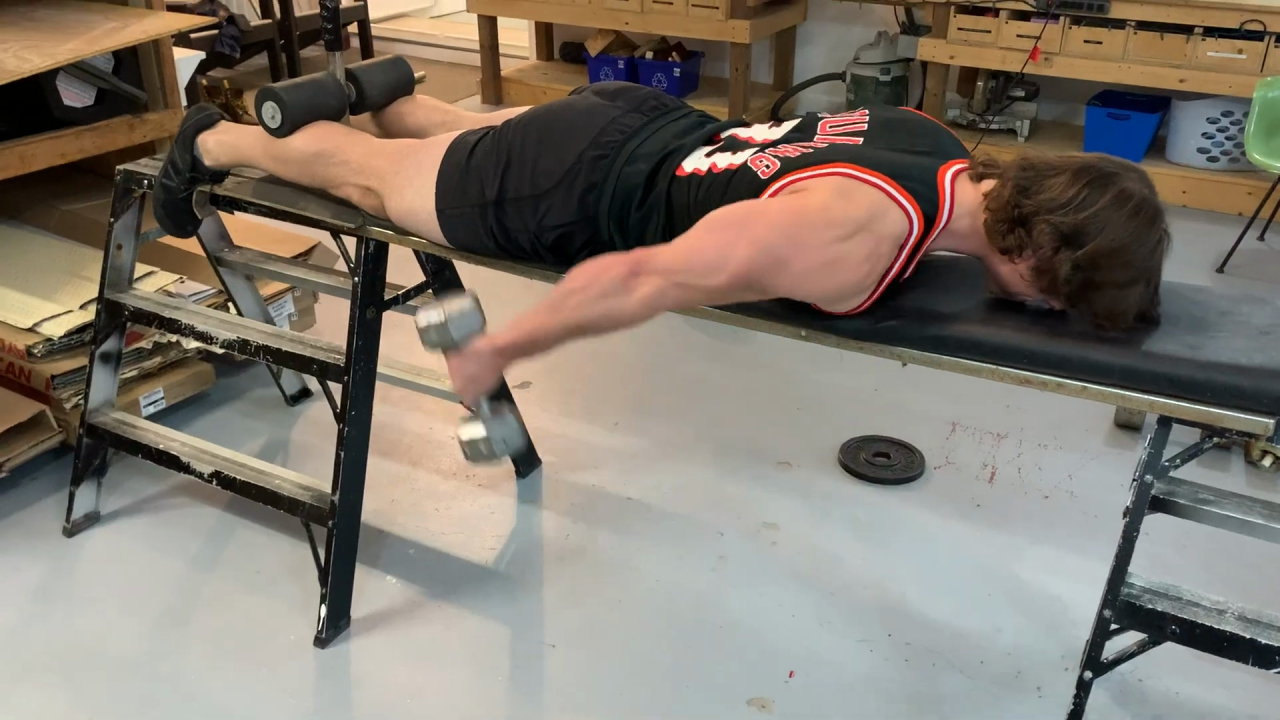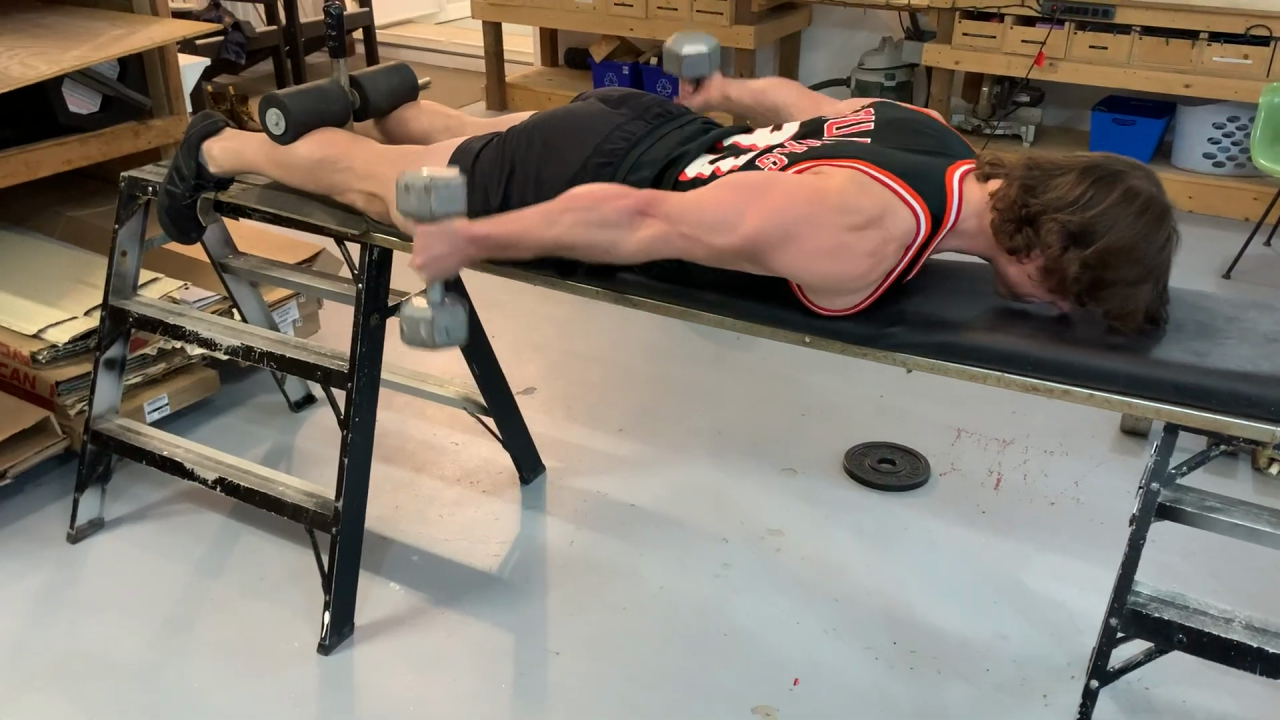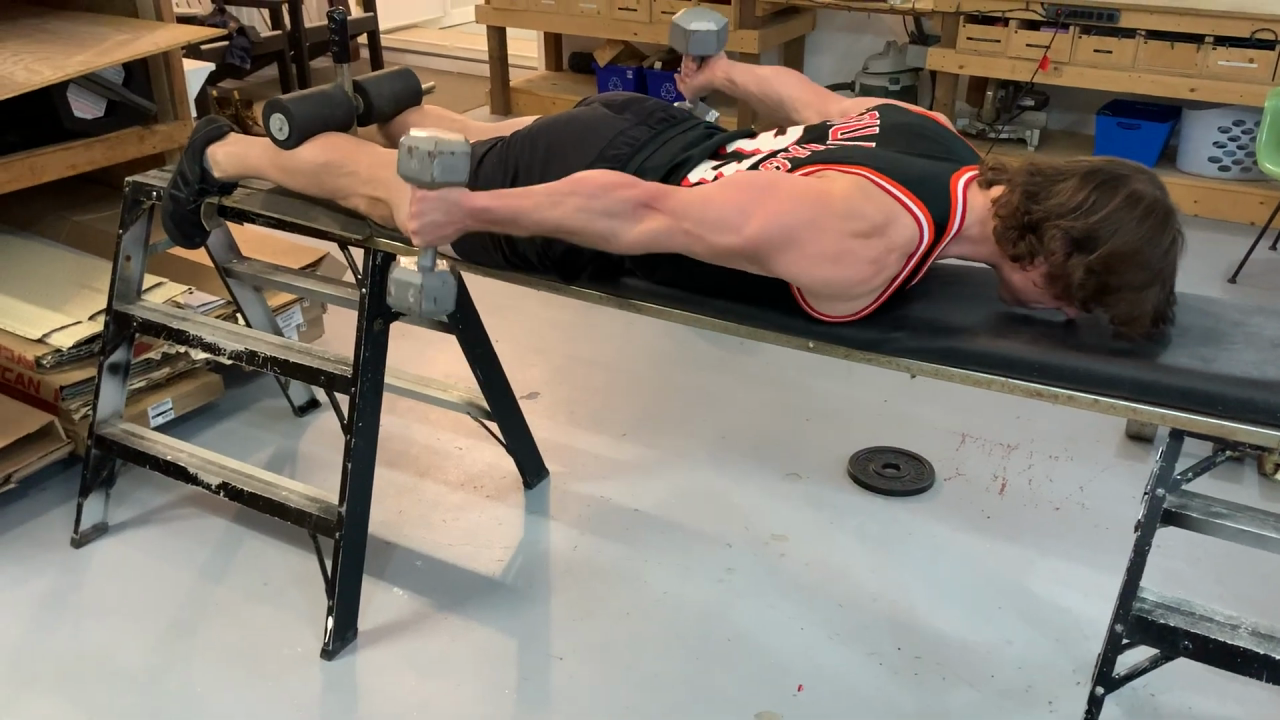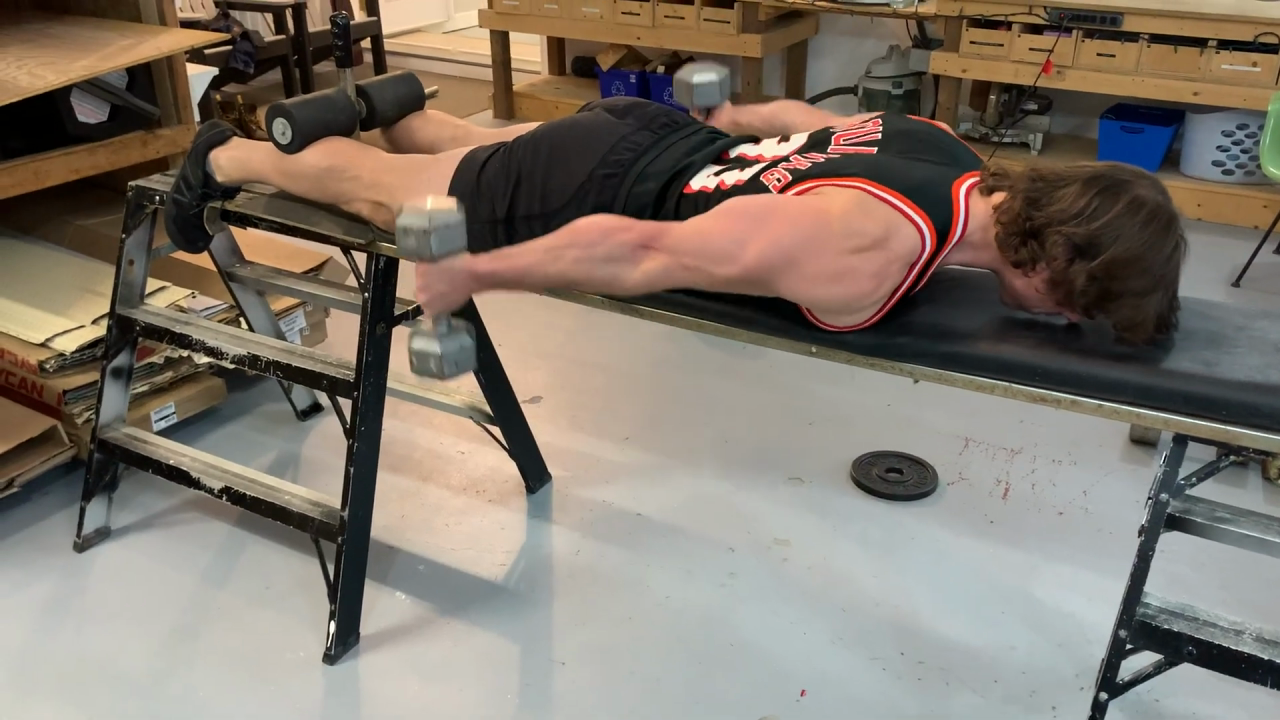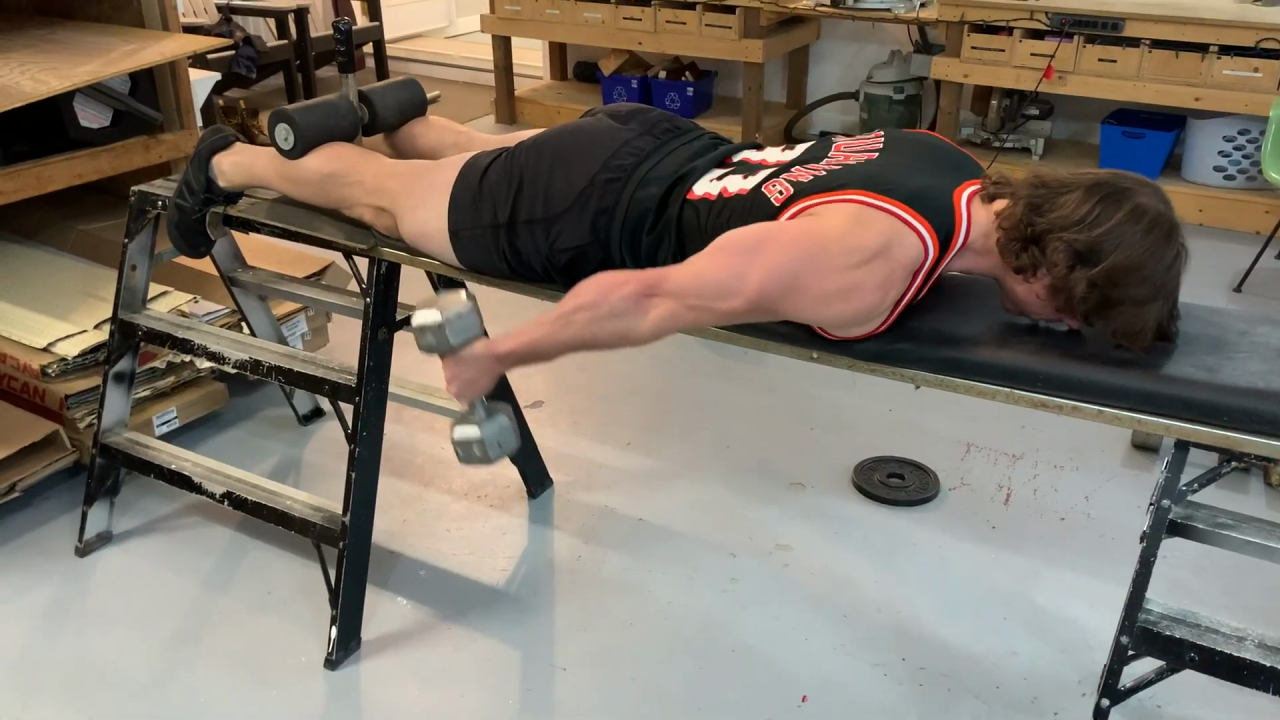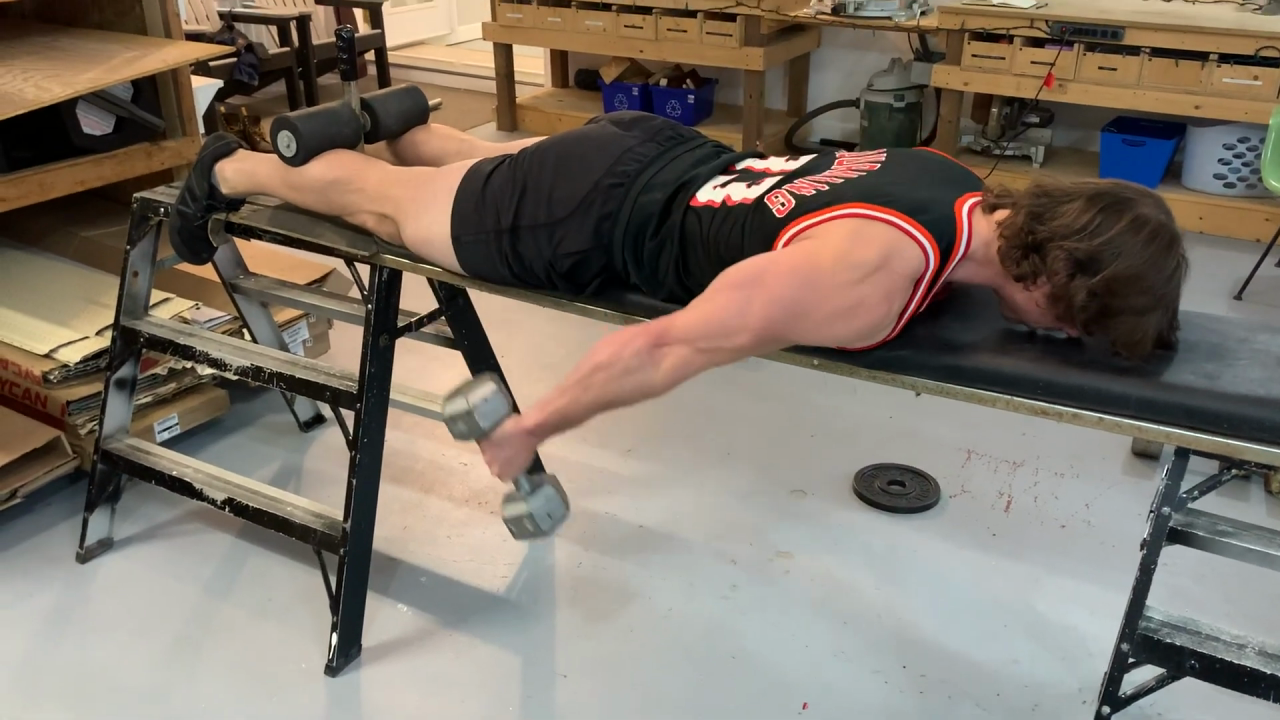
dt=0.2s
person 1, frame 1
left shoulder: (936, 150)
right shoulder: (858, 244)
right elbow: (639, 278)
right wrist: (494, 351)
left hip: (635, 127)
right hip: (575, 193)
left knee: (451, 129)
right knee: (372, 179)
right ankle: (212, 143)
person 1, frame 2
left shoulder: (938, 143)
right shoulder: (862, 241)
left elbow: (790, 100)
right elbow: (636, 222)
left wrist: (717, 88)
right wrist: (466, 240)
left hip: (637, 128)
right hip: (585, 180)
left knee: (460, 136)
right knee: (377, 184)
left ankle: (374, 102)
right ankle: (219, 150)
person 1, frame 3
left shoulder: (937, 141)
right shoulder: (865, 247)
left elbow: (793, 89)
right elbow: (637, 215)
left wrist: (723, 70)
right wrist: (465, 212)
left hip: (643, 133)
right hip: (602, 169)
left knee: (468, 142)
right knee: (384, 191)
left ankle: (380, 106)
right ankle: (225, 156)
person 1, frame 4
left shoulder: (947, 153)
right shoulder: (866, 258)
right elbow: (635, 249)
right wrist: (465, 273)
left hip: (640, 138)
right hip: (587, 196)
left knee: (468, 145)
right knee: (385, 192)
left ankle: (381, 110)
right ankle: (227, 160)
person 1, frame 5
left shoulder: (954, 165)
right shoulder: (871, 267)
right elbow: (647, 300)
right wrist: (491, 357)
left hip: (646, 145)
right hip: (594, 211)
left knee: (473, 146)
right knee: (386, 197)
right ankle: (230, 164)
person 1, frame 6
left shoulder: (957, 186)
right shoulder: (875, 280)
right elbow: (666, 347)
right wrist: (525, 431)
left hip: (646, 154)
right hip: (593, 219)
left knee: (478, 155)
right knee: (387, 205)
right ankle: (234, 171)
